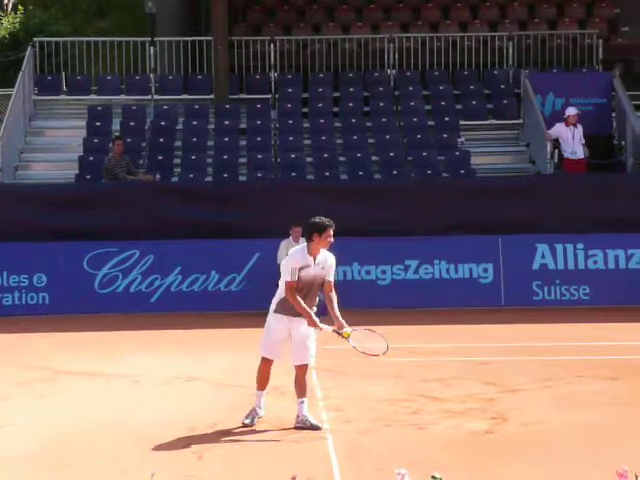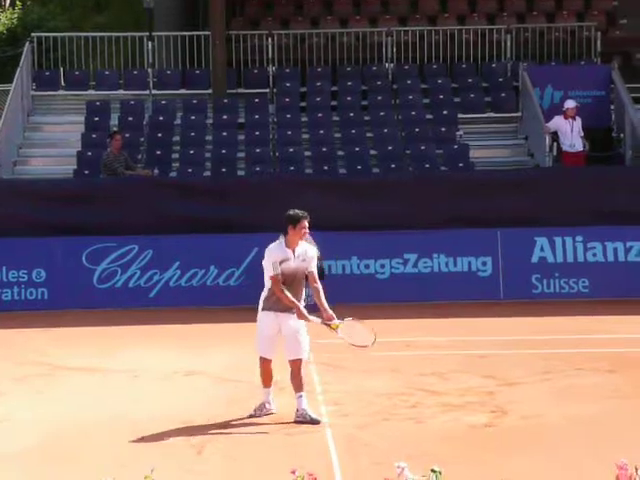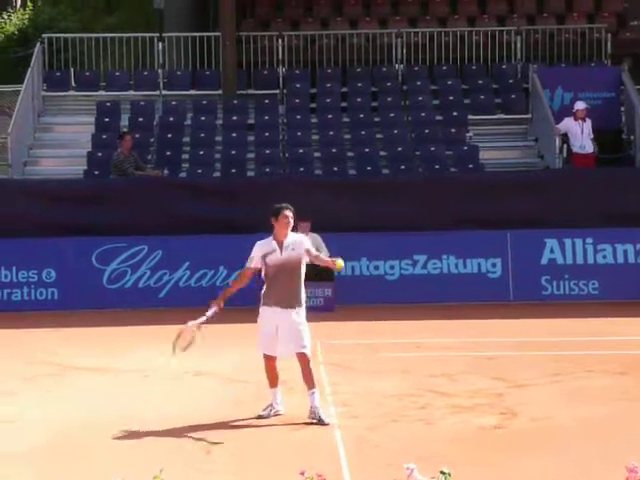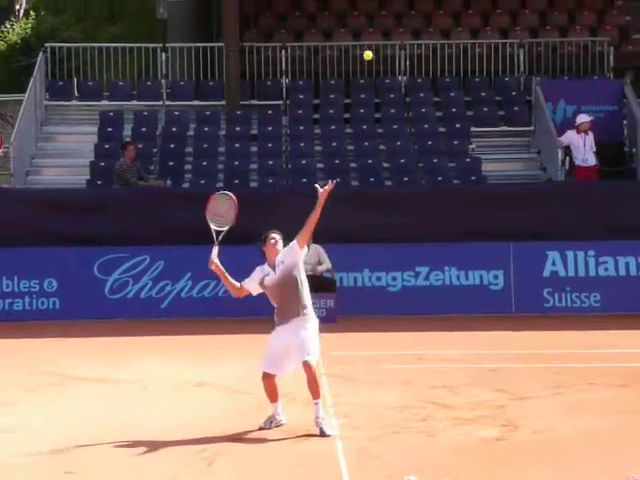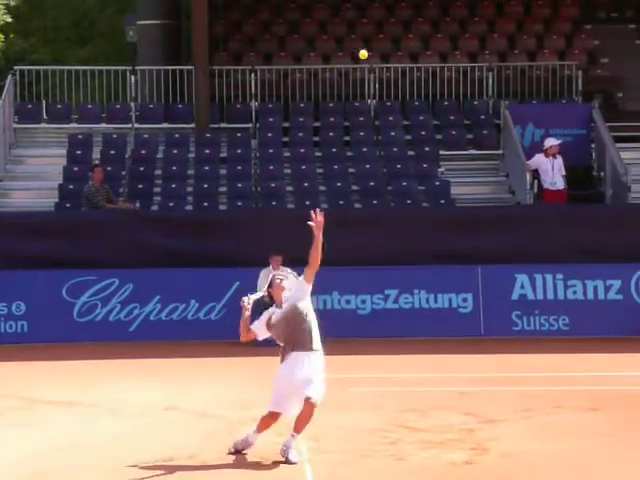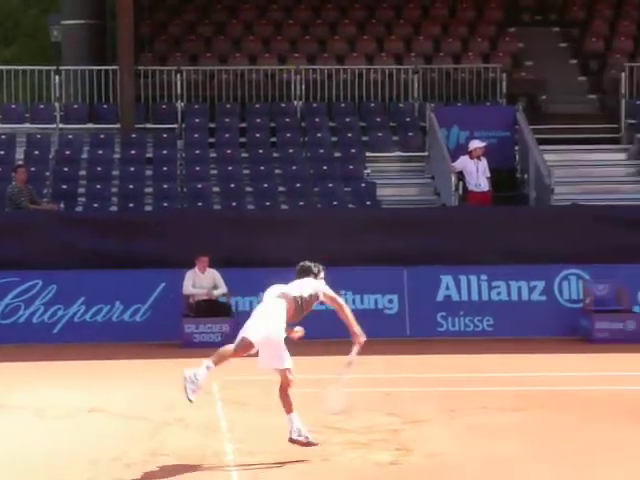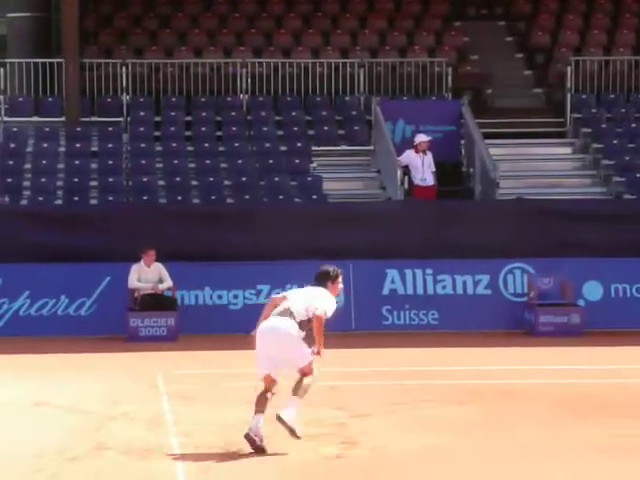
dt=0.4s
person 1, frame 1
left shoulder: (329, 259)
right shoulder: (294, 256)
left elbow: (329, 291)
right elbow: (290, 292)
left wrist: (337, 318)
right wrist: (309, 315)
left hip: (306, 319)
right hip: (280, 315)
left knee: (302, 368)
right knee: (266, 361)
left ankle: (302, 415)
right ankle: (258, 407)
person 1, frame 2
left shoulder: (309, 251)
right shoulder: (273, 251)
left elbow: (314, 283)
right elbow: (277, 286)
left wrist: (325, 309)
right wrist: (298, 307)
left hip: (294, 315)
right hip: (270, 312)
left knee: (296, 362)
right knee: (264, 361)
left ankle: (301, 409)
right ankle: (267, 402)
person 1, frame 3
left shoulder: (300, 240)
right shoulder: (261, 247)
left elbow: (314, 256)
right elbow: (245, 276)
left wrist: (329, 262)
right wrist: (224, 295)
left hip: (294, 310)
right hip: (269, 309)
left knee: (303, 356)
right knee: (269, 359)
left ankle: (314, 406)
right ankle: (276, 403)
person 1, frame 4
left shoulder: (292, 253)
right shoulder: (261, 274)
left elbow: (309, 228)
right elbow: (238, 291)
left wrist: (321, 200)
right wrist: (219, 269)
left hip: (304, 324)
right hip: (282, 328)
left knee: (309, 366)
right knee: (268, 376)
left ankle: (319, 417)
right ankle: (277, 414)
person 1, frame 5
left shoulder: (299, 293)
right shoulder: (269, 316)
left elbow: (313, 265)
right elbow: (245, 336)
left wrist: (318, 233)
right wrist: (246, 313)
left hip: (312, 360)
right hip: (290, 364)
left knee: (310, 404)
right knee: (274, 414)
left ankle: (289, 445)
right ankle: (249, 440)
person 1, frame 6
left shoulder: (285, 289)
right shoulder: (316, 285)
right elbow: (338, 304)
left wrist: (290, 332)
right wrist: (356, 331)
right hip: (272, 315)
left knee: (287, 379)
right knee: (241, 347)
left ankle: (296, 430)
right ankle: (199, 373)
person 1, frame 7
left shoulder: (302, 291)
right shoulder: (328, 299)
left elbow: (274, 300)
right elbow: (318, 318)
left wrist: (260, 326)
right wrist: (319, 346)
left hip: (266, 328)
right hip: (285, 329)
left knee: (269, 386)
right knee: (308, 373)
left ankle: (256, 429)
right ankle: (289, 413)
